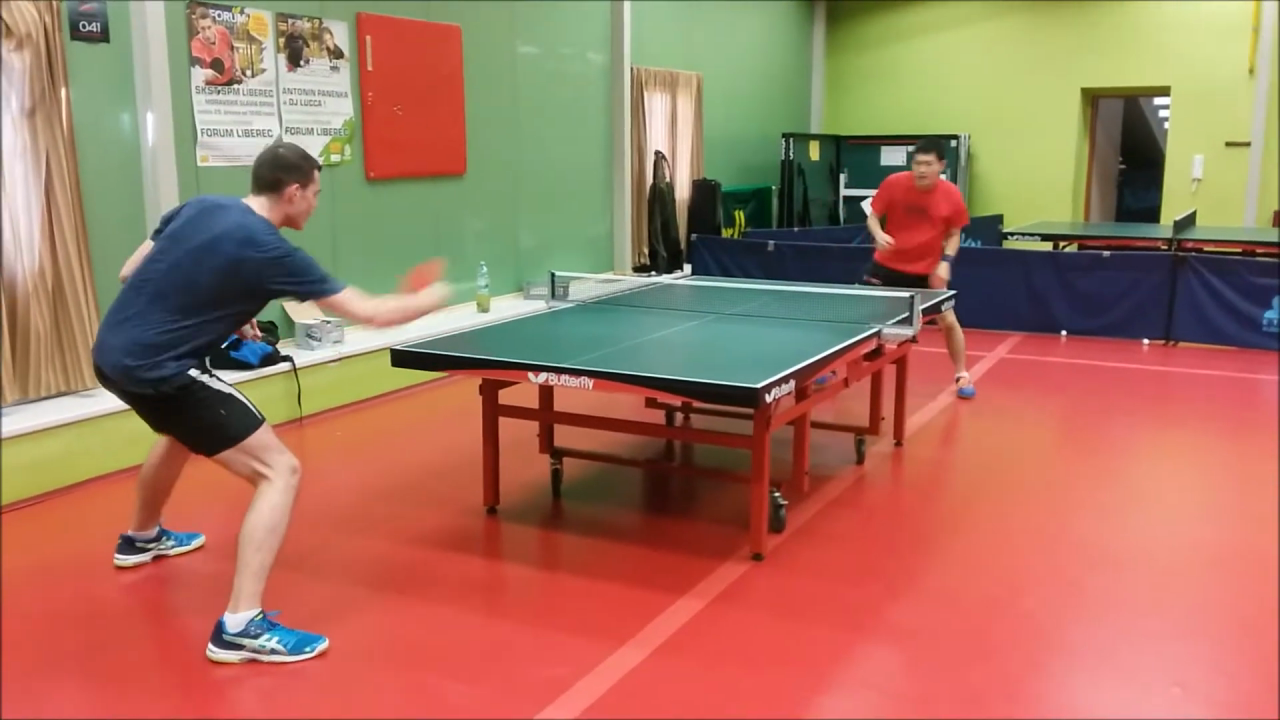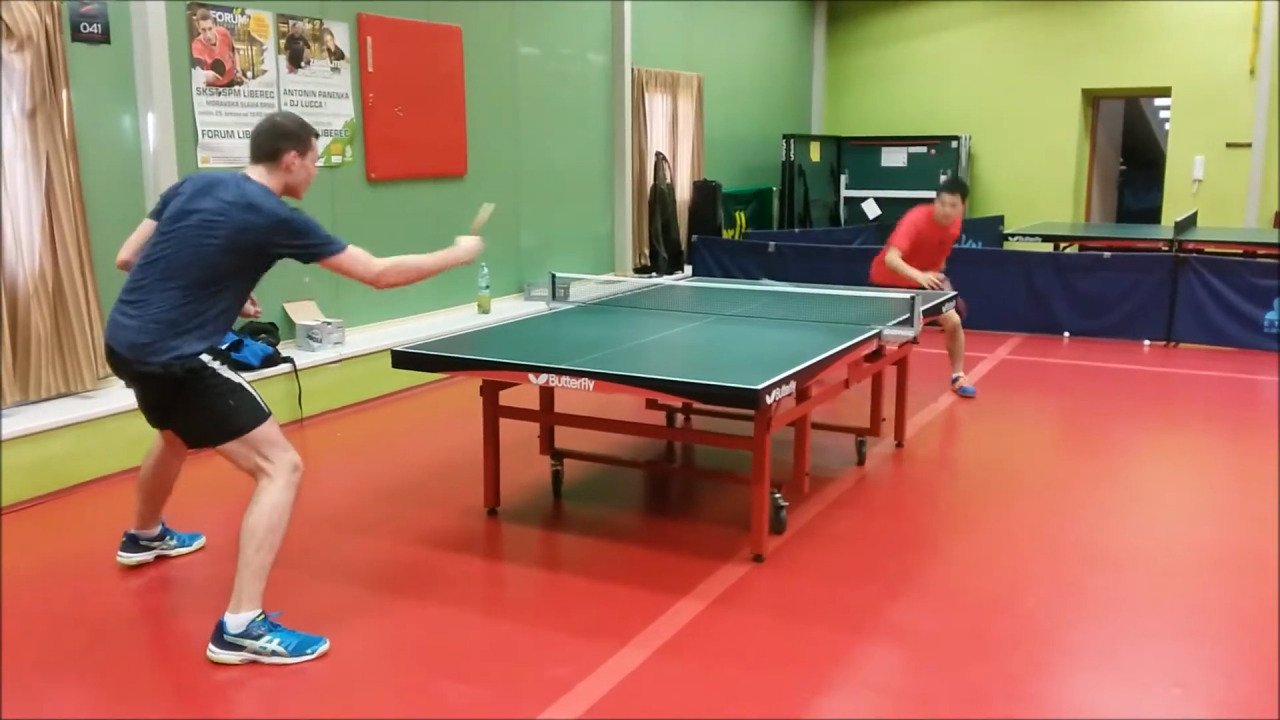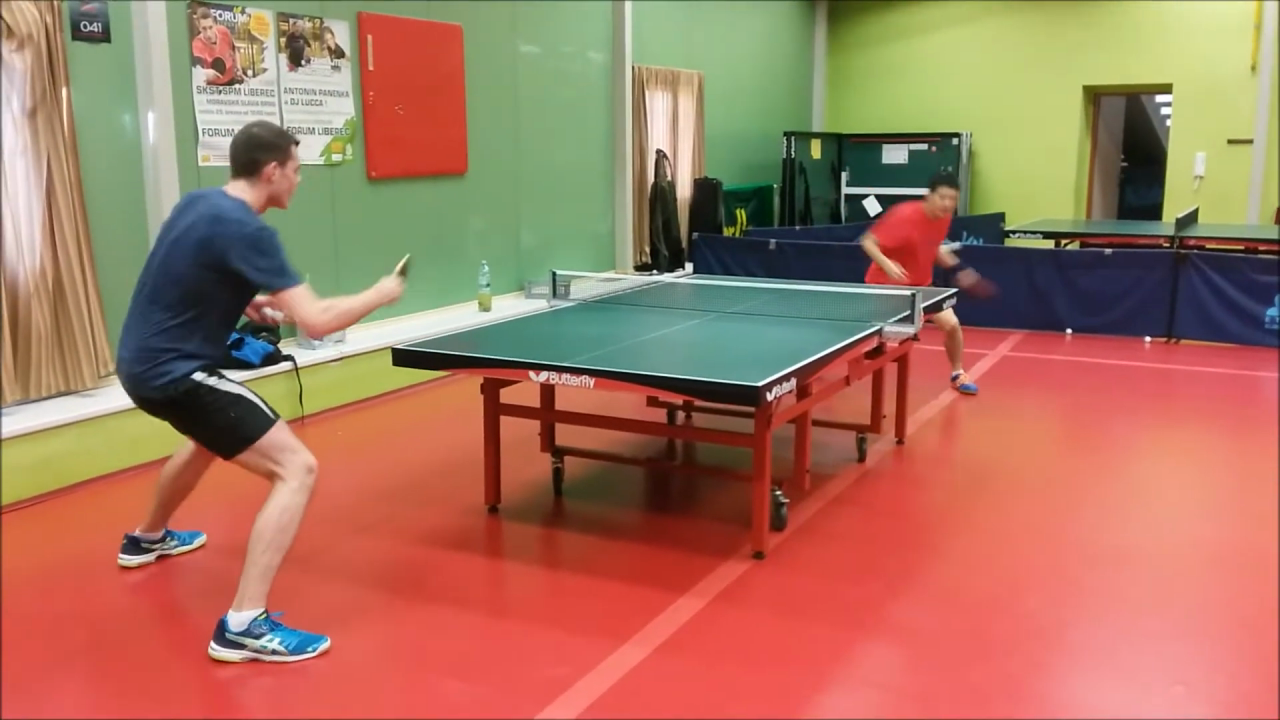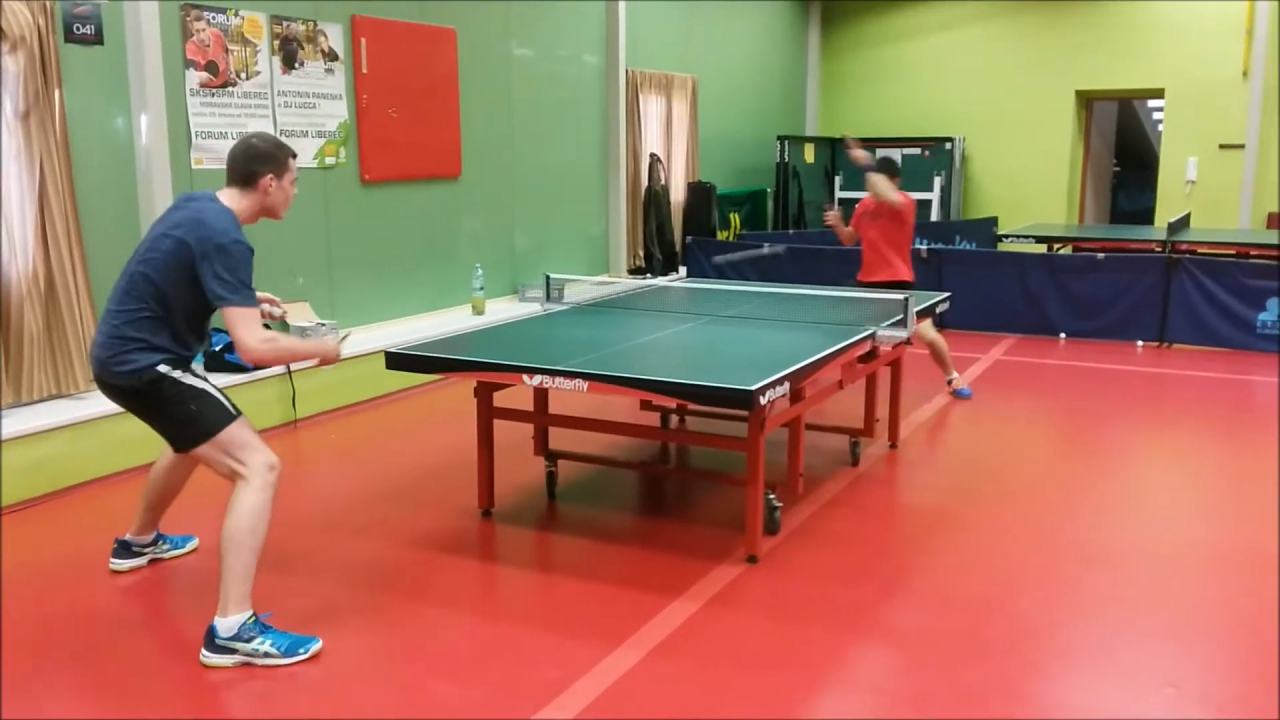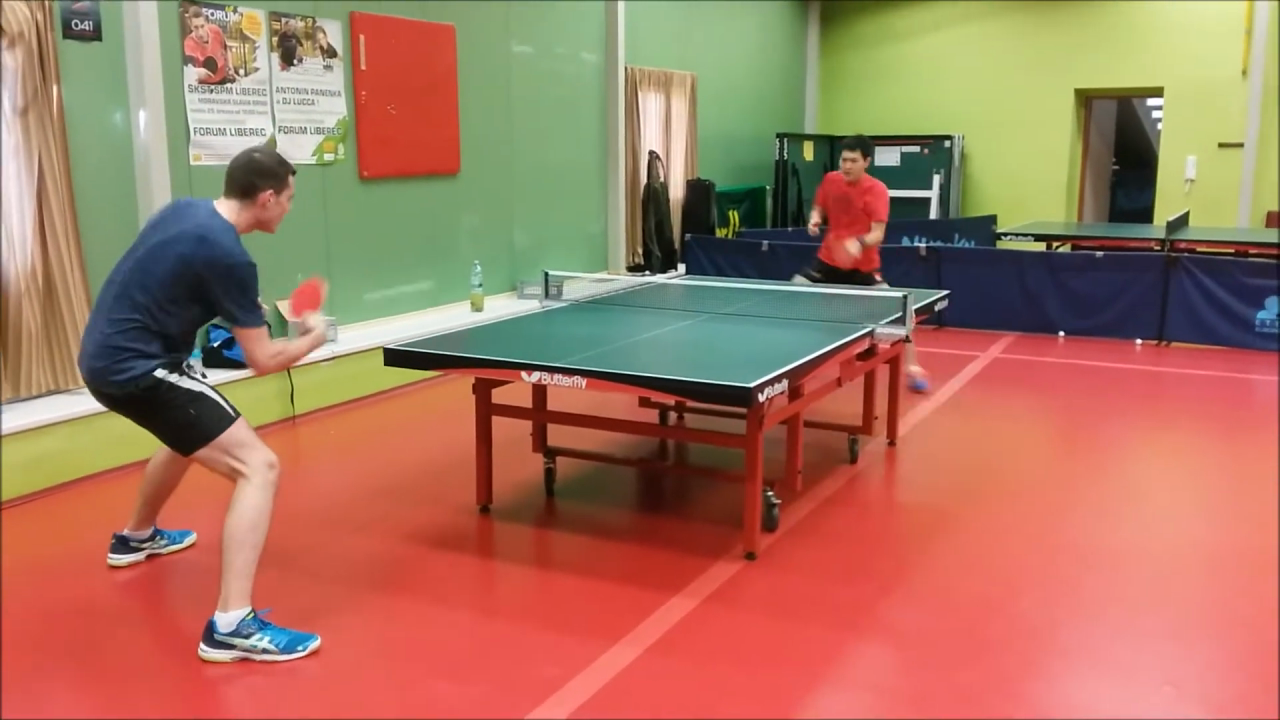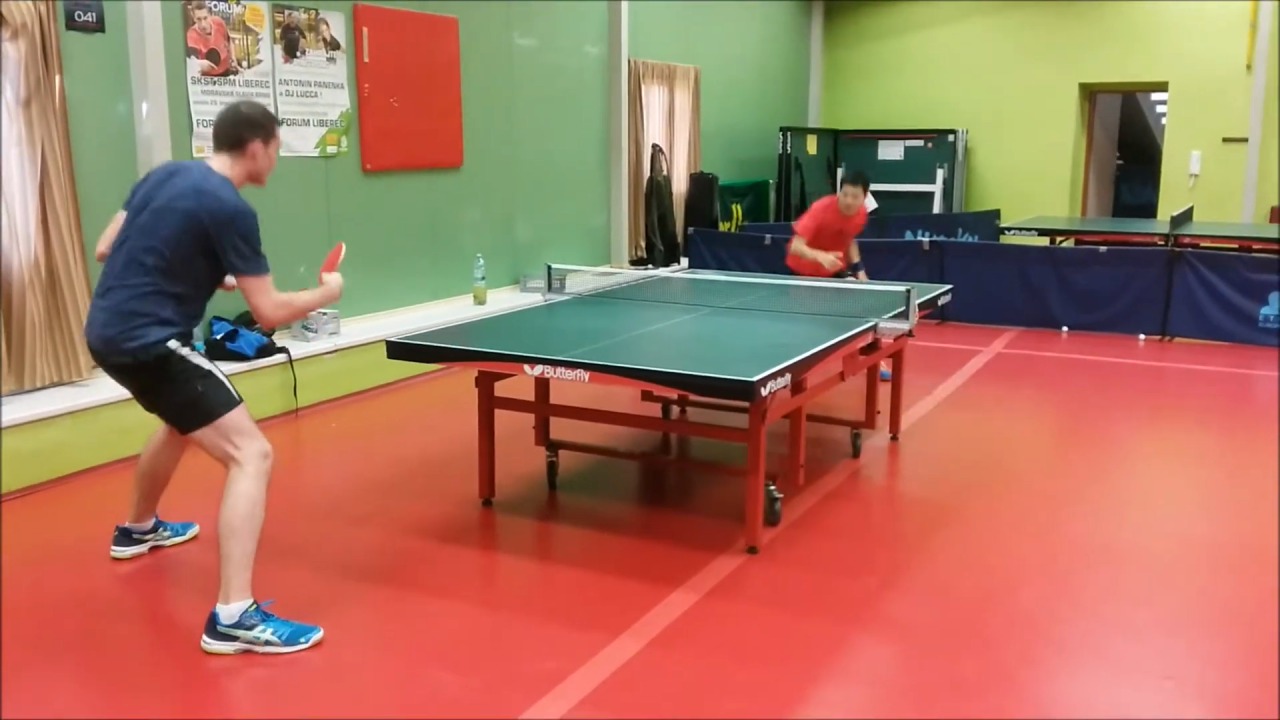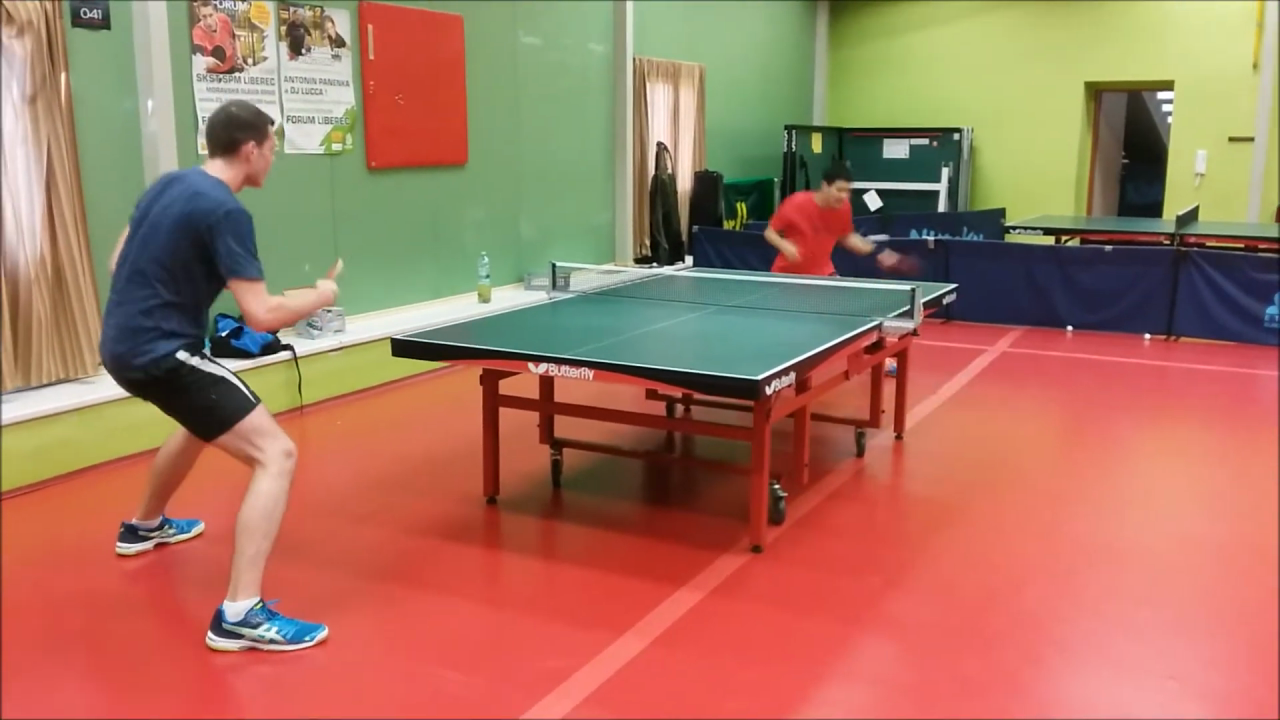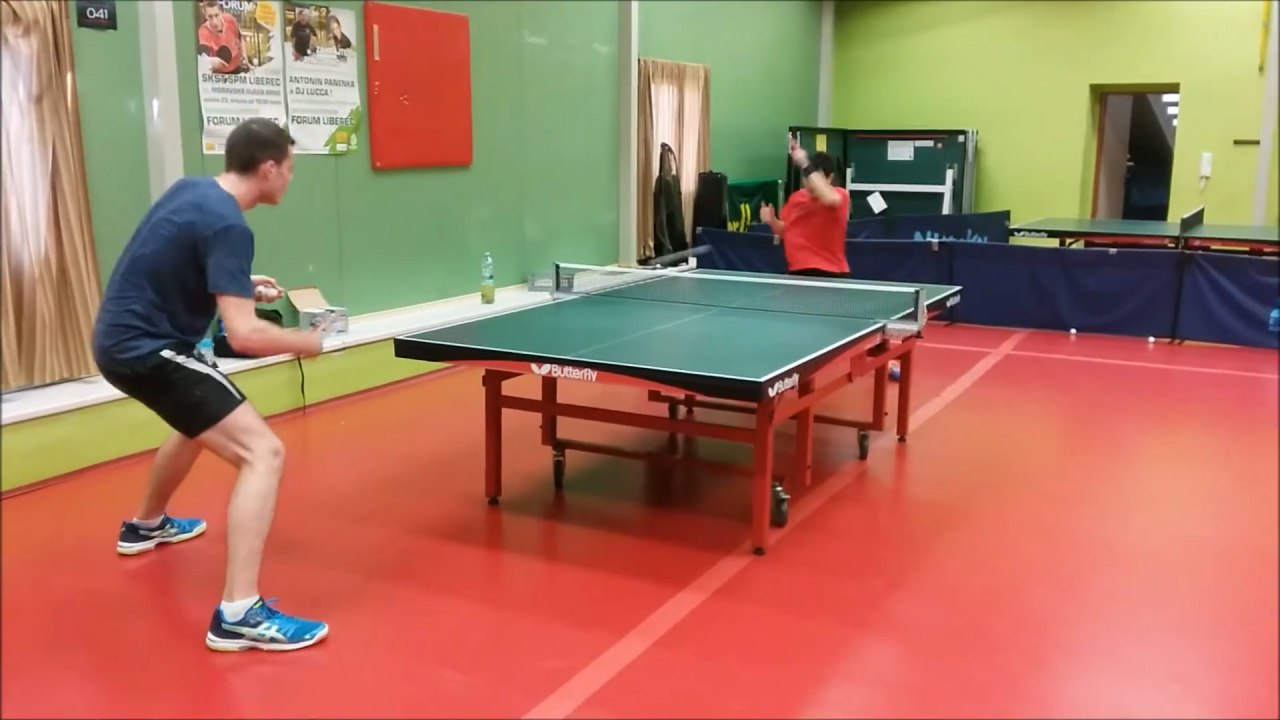
dt=0.2s
person 1, frame 1
left shoulder: (197, 208)
right shoulder: (268, 252)
left elbow: (129, 275)
right elbow: (369, 312)
right wrist: (429, 299)
left hip: (113, 354)
right hip: (157, 371)
left knee: (178, 435)
right knee: (277, 473)
left ankle: (141, 537)
right ankle: (239, 627)
person 1, frame 2
left shoulder: (194, 184)
right shoulder: (275, 218)
left elbow: (127, 258)
right elbow: (378, 273)
right wrist: (456, 255)
left hip: (126, 339)
right hip: (173, 355)
left knee: (176, 437)
right knee: (280, 467)
left ankle: (142, 536)
right ankle: (240, 626)
person 1, frame 3
left shoulder: (197, 203)
right shoulder: (247, 232)
right elbow: (315, 322)
right wrist: (382, 293)
left hip: (140, 361)
right hip: (174, 374)
left knee: (212, 438)
right knee: (296, 469)
left ankle: (146, 537)
right ankle: (243, 625)
person 1, frame 4
left shoulder: (195, 205)
right shoulder: (224, 240)
right elbow: (253, 348)
left wrist: (242, 301)
right wrist: (320, 347)
left hip: (120, 352)
right hip: (141, 363)
left knee: (196, 436)
right knee: (257, 467)
left ankle: (139, 540)
right ankle: (231, 629)
person 1, frame 5
left shoulder: (183, 210)
right shoulder: (229, 257)
right elbow: (264, 359)
right wrist: (313, 337)
left hip: (104, 355)
right hip: (135, 369)
left knee: (195, 434)
right knee: (258, 466)
left ankle: (136, 537)
right ankle: (231, 625)
person 1, frame 6
left shoulder: (166, 174)
right shoulder: (230, 210)
left elbow: (106, 249)
right elbow: (269, 311)
right wrist: (327, 292)
left hip: (109, 330)
right hip: (148, 340)
left knee: (185, 418)
right knee: (251, 455)
left ankle: (138, 527)
right ankle: (233, 616)
person 1, frame 7
left shoulder: (169, 184)
right shoulder: (225, 211)
left elbow: (122, 259)
right elbow: (262, 315)
right wrist: (321, 297)
left hip: (123, 344)
right hip: (160, 353)
left knee: (203, 421)
right knee: (276, 454)
left ankle: (144, 525)
right ankle: (240, 613)
person 1, frame 8
left shoulder: (189, 190)
right shoulder: (228, 227)
right elbow: (244, 335)
left wrist: (236, 285)
right wrist: (302, 342)
left hip: (122, 337)
right hip: (145, 349)
left knee: (203, 420)
right knee: (262, 453)
left ankle: (144, 524)
right ankle: (238, 614)
person 2, frame 1
left shoulder: (951, 194)
right shoulder: (894, 183)
left elbow: (954, 235)
right elbow: (874, 216)
left wrist: (945, 263)
right wrist: (878, 234)
left hip: (927, 269)
right hip: (886, 263)
left knee: (949, 322)
left ankle: (962, 375)
person 2, frame 2
left shoulder: (955, 222)
right shoulder: (916, 220)
right elbow: (891, 259)
left wrist: (940, 277)
right wrist: (919, 276)
left hip: (925, 281)
right hip: (888, 280)
left knee: (953, 321)
left ankle: (958, 376)
person 2, frame 3
left shoulder: (944, 217)
right shoulder: (902, 214)
right elbow: (868, 242)
left wrist: (957, 267)
right wrist: (885, 264)
left hip: (919, 285)
right hip: (884, 283)
left knee: (952, 325)
left ankle: (958, 374)
person 2, frame 4
left shoulder: (903, 203)
right shoulder: (865, 205)
left elbow: (888, 198)
right elbow: (848, 240)
left wrist: (867, 165)
right wrist: (838, 225)
left hip: (898, 281)
right hip: (867, 280)
left knee: (928, 335)
left ankle: (952, 377)
person 2, frame 5
left shoulder: (877, 191)
right shoulder: (830, 181)
left elbow: (878, 235)
right elbow: (818, 208)
left wrist: (858, 244)
right wrist: (814, 220)
left hip: (862, 266)
right hip: (828, 260)
left ankle: (913, 368)
person 2, frame 6
left shoulder: (860, 213)
right shoulder: (820, 210)
right elbow: (796, 248)
left wrist: (857, 267)
right wrist: (819, 257)
left hip: (835, 269)
right hip: (803, 270)
person 2, frame 7
left shoulder: (844, 208)
right shoulder: (795, 204)
left elbow: (848, 238)
right elbow: (770, 232)
left wrist: (877, 251)
right wrist: (784, 246)
left hip: (822, 273)
right hip: (789, 273)
person 2, frame 8
left shoulder: (839, 196)
right shoulder: (796, 198)
left elbow: (829, 198)
right elbow: (783, 231)
left wrist: (807, 165)
right wrist: (771, 220)
left hip: (833, 269)
right hip: (800, 270)
left ankle: (886, 360)
